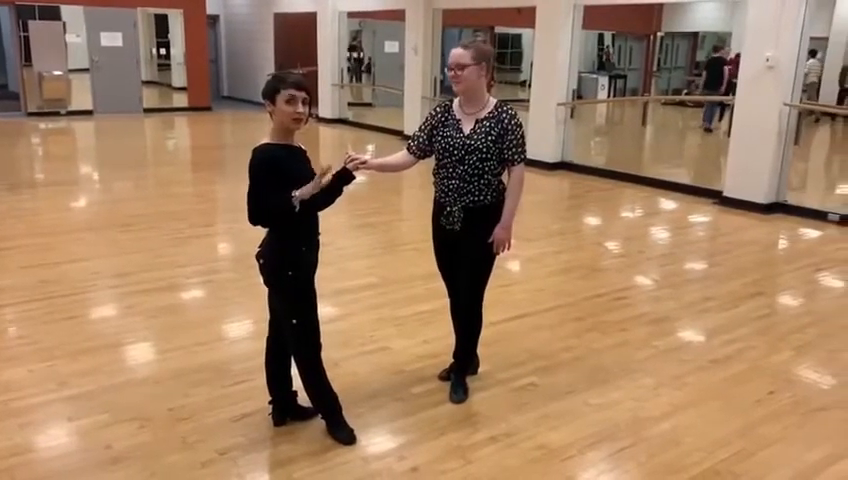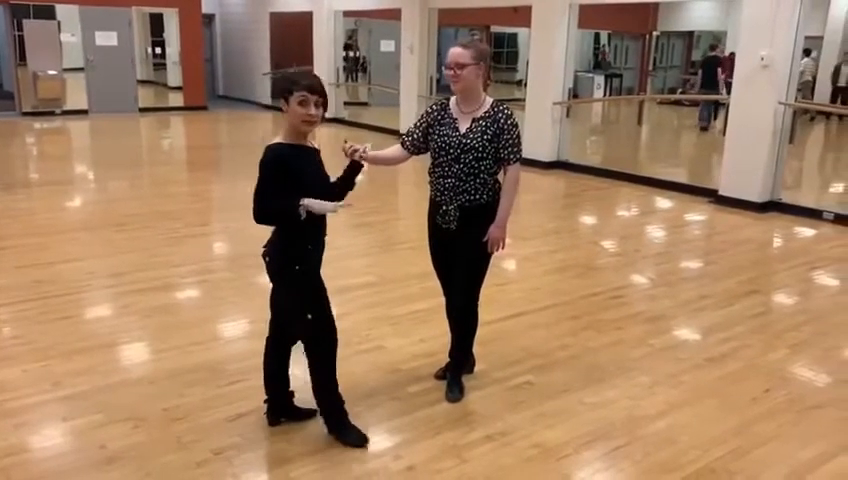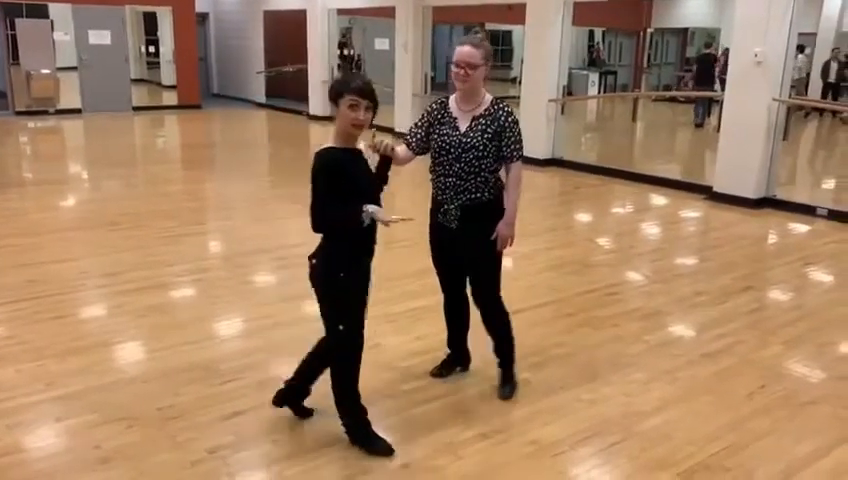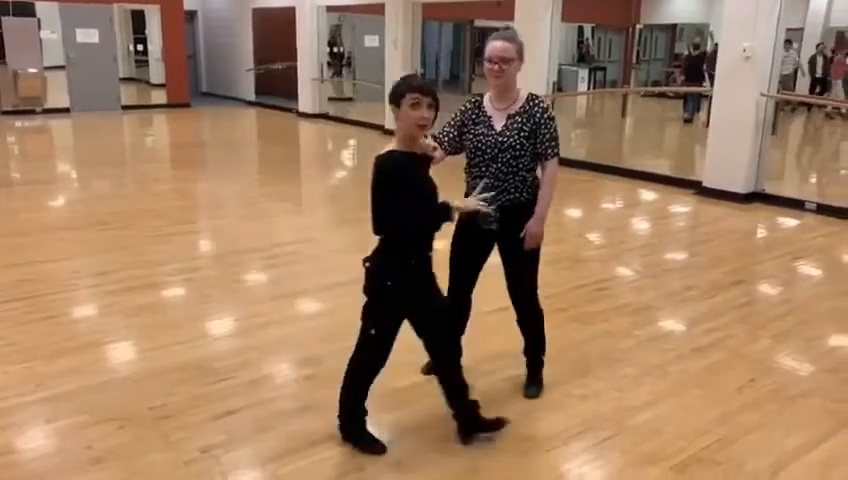
dt=0.4s
person 1, frame 1
left shoulder: (298, 152)
right shoulder: (265, 157)
left elbow: (315, 203)
right elbow: (258, 214)
left wrist: (344, 175)
right wrist: (298, 194)
left hip: (300, 255)
right hip: (283, 259)
left knee: (283, 332)
right knee: (305, 338)
left ankle: (283, 405)
right ankle: (331, 413)
person 1, frame 2
left shoulder: (311, 152)
right shoulder: (276, 155)
left elbow: (325, 197)
right elbow: (262, 211)
left wrist: (353, 168)
right wrist: (303, 206)
left hip: (304, 255)
right hip: (290, 258)
left knee: (284, 330)
right knee: (321, 335)
left ankle: (278, 404)
right ankle: (335, 417)
person 1, frame 3
left shoulder: (356, 155)
right shoulder: (328, 160)
right elbow: (321, 220)
left wrist: (385, 162)
right wrist: (366, 214)
left hip: (356, 263)
right hip: (337, 266)
left knee: (340, 338)
right knee: (347, 345)
left ankle: (291, 392)
right ankle: (357, 428)
person 1, frame 4
left shoulder: (414, 159)
right shoulder: (389, 165)
right elbow: (387, 224)
left wrist: (427, 161)
right wrist: (449, 209)
left hip: (418, 268)
right hip: (391, 273)
left knee: (445, 341)
right knee: (373, 349)
left ankle: (467, 419)
right ankle: (350, 424)
person 2, frame 1
left shoulder: (504, 117)
right shoulder: (441, 114)
left elbow: (516, 172)
right elbow: (411, 155)
left wrist: (506, 223)
right wrist: (370, 163)
left hip: (482, 220)
right hip: (445, 217)
left knee: (469, 295)
right knee: (455, 294)
left ankle: (460, 368)
right ankle: (468, 357)
person 2, frame 2
left shoulder: (500, 117)
right shoulder: (437, 112)
left elbow: (511, 171)
right elbow: (403, 150)
left wrist: (501, 222)
right wrist: (367, 155)
left hip: (478, 218)
right hip: (441, 215)
left knee: (465, 295)
right knee: (450, 293)
left ankle: (457, 367)
right ankle: (464, 356)
person 2, frame 3
left shoulder: (500, 114)
right shoulder: (437, 111)
left elbow: (514, 168)
right elbow: (407, 152)
left wrist: (509, 219)
right wrist: (389, 151)
left hip: (482, 216)
right hip: (443, 214)
left knee: (486, 294)
right knee: (451, 291)
left ankle: (506, 366)
right ankle: (457, 353)
person 2, frame 4
left shoulder: (536, 110)
right shoulder: (471, 109)
left elbow: (550, 166)
right elbow: (440, 150)
left wrist: (539, 218)
left hip: (517, 217)
right hip: (475, 214)
left knee: (523, 295)
right knee: (458, 287)
left ankle: (535, 366)
